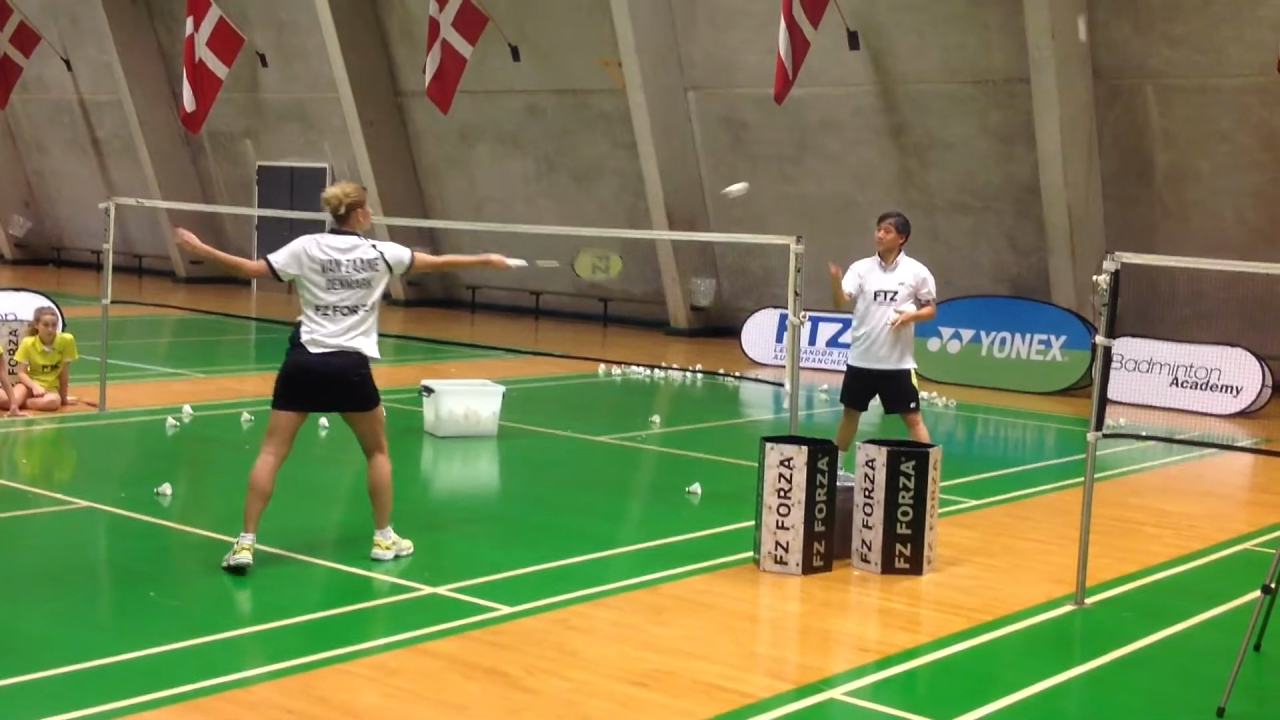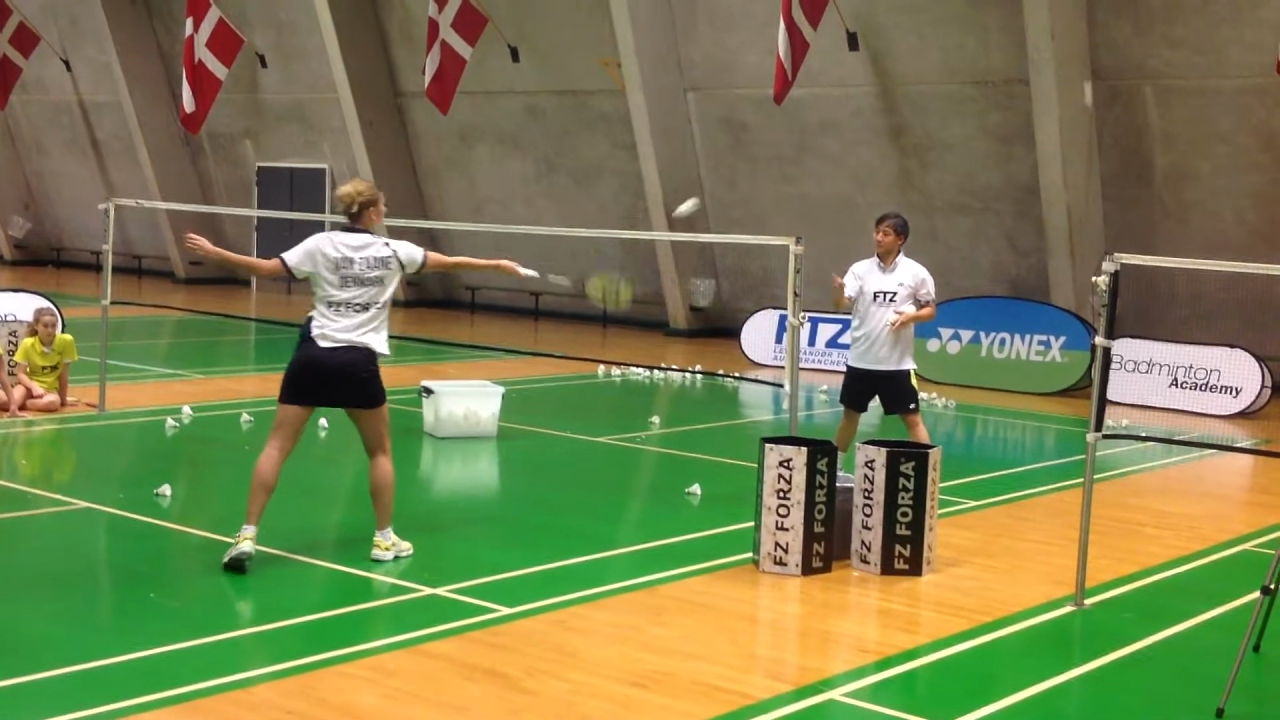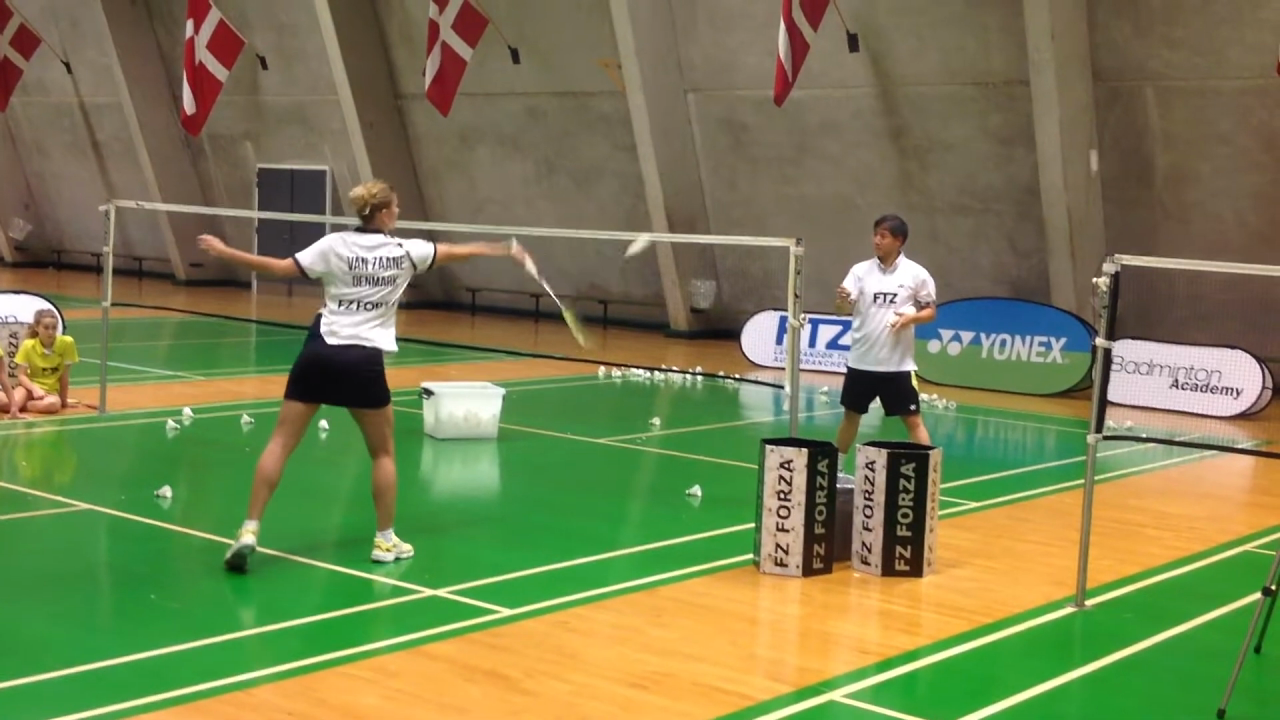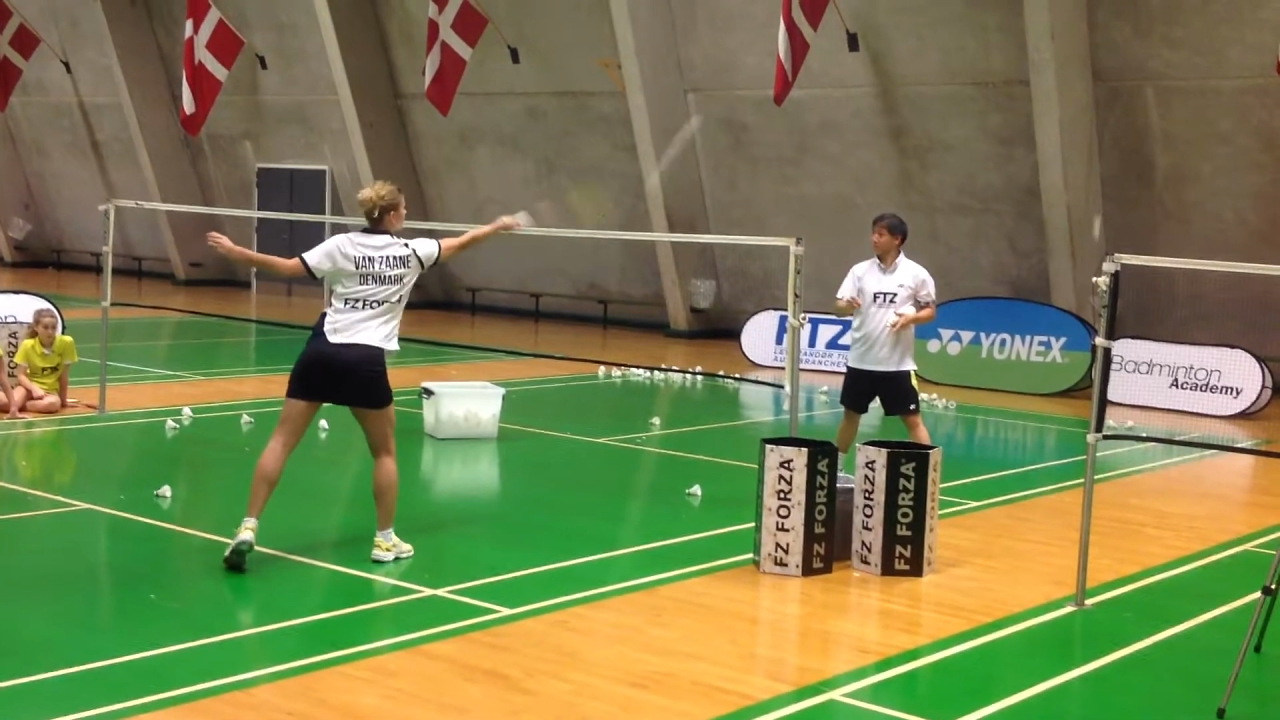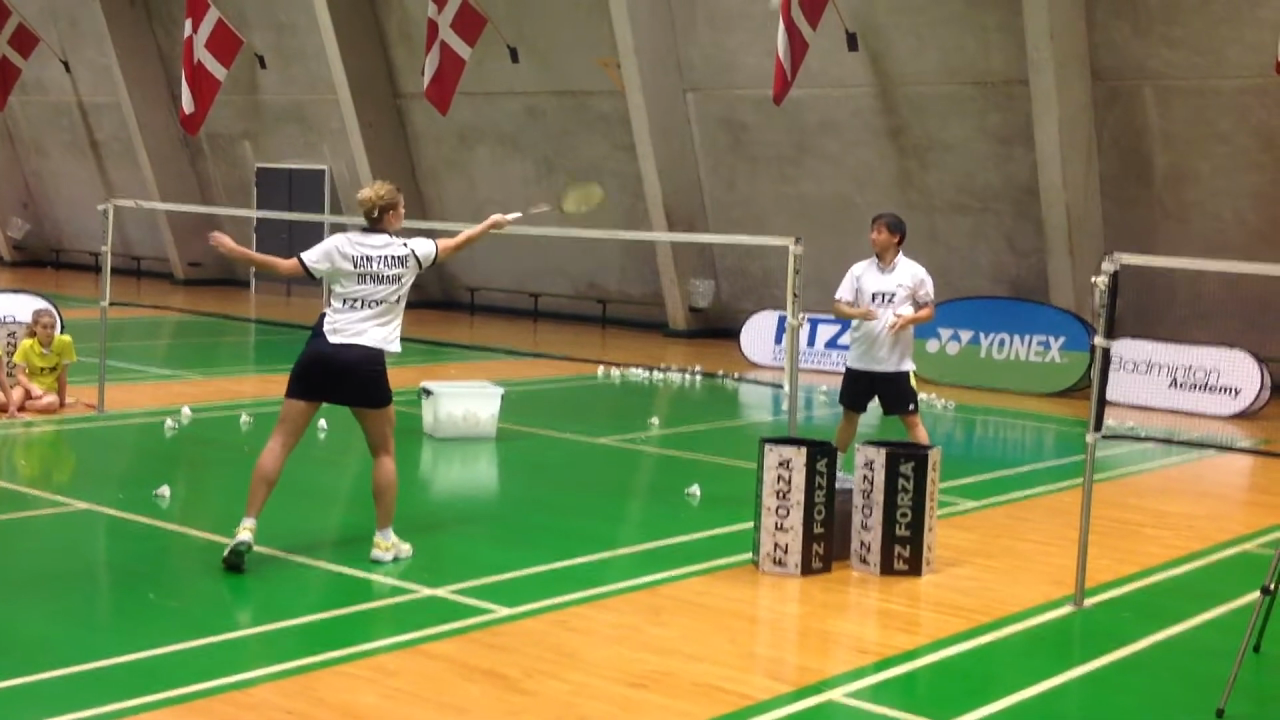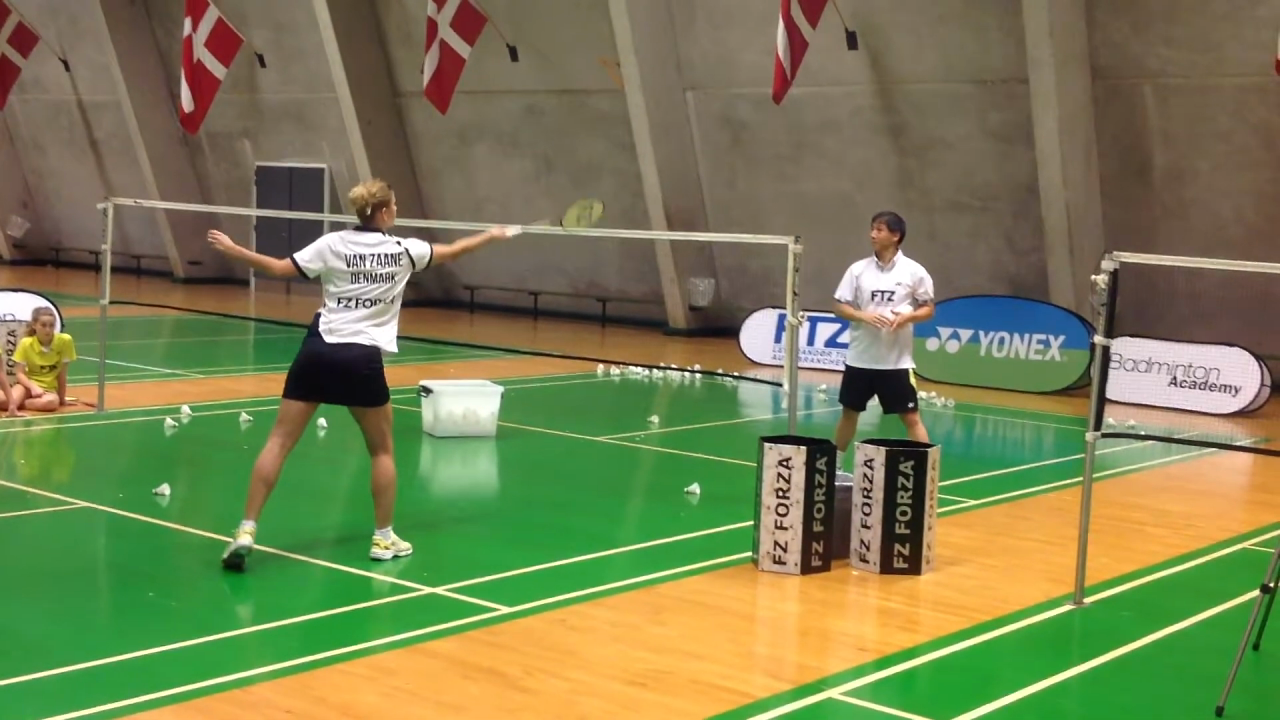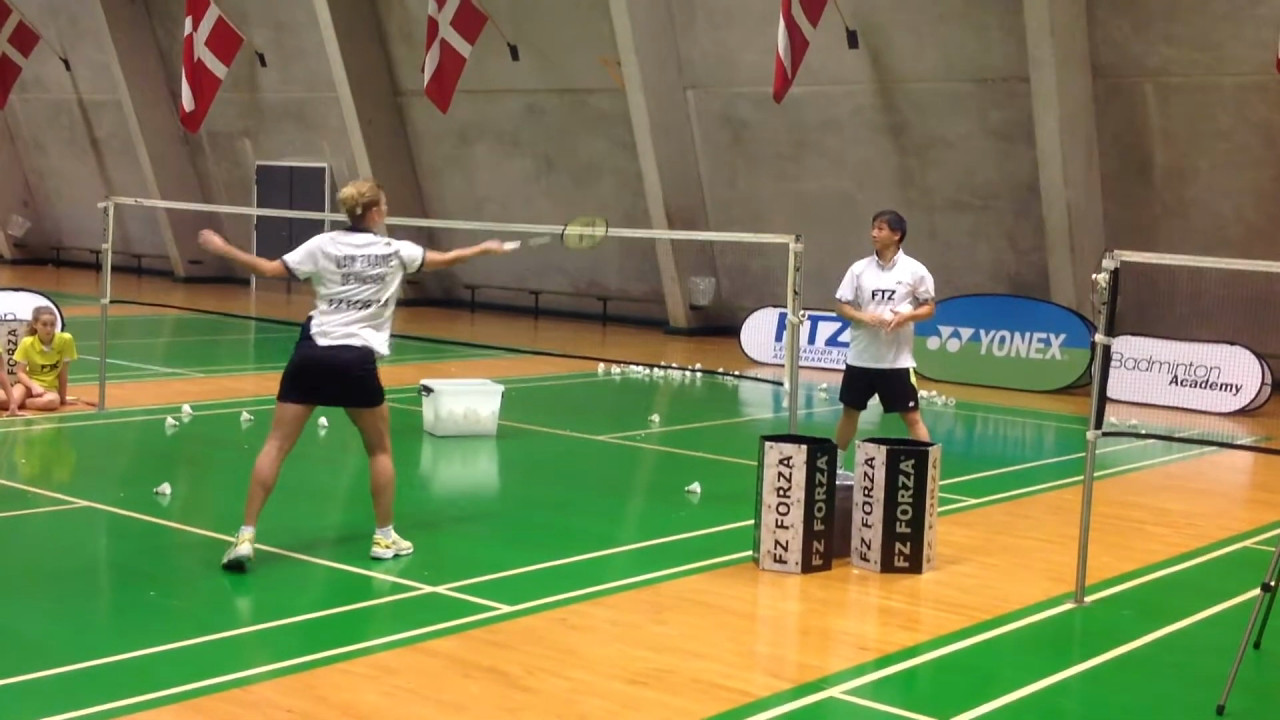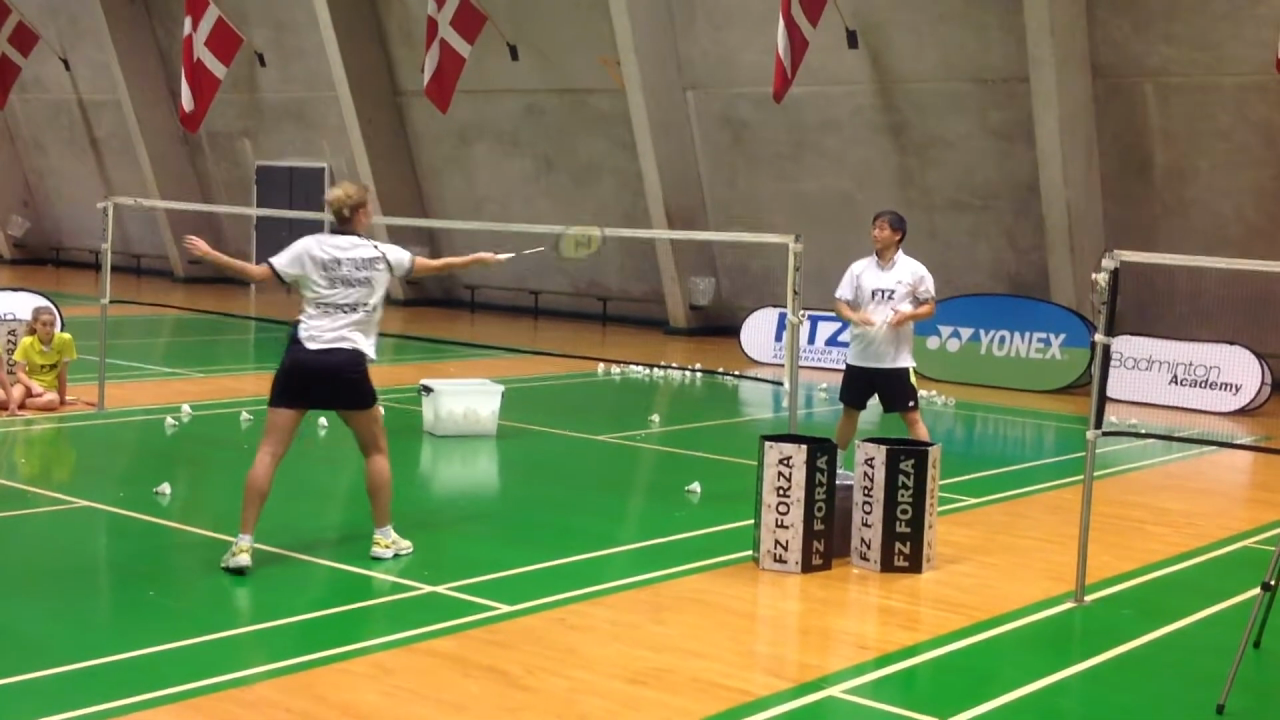
dt=0.1s
person 1, frame 1
left shoulder: (307, 247)
right shoulder: (380, 253)
left elbow: (252, 269)
right elbow: (438, 262)
left wrist: (203, 250)
right wrist: (486, 260)
left hip: (302, 362)
right hip: (348, 366)
left knee: (272, 453)
right knee: (377, 451)
left ankle: (244, 543)
right ankle: (384, 538)
person 1, frame 2
left shoulder: (321, 244)
right shoulder: (392, 252)
left elbow: (266, 269)
right elbow: (450, 262)
left wrist: (215, 252)
right wrist: (498, 264)
left hip: (311, 357)
right hip: (357, 362)
left knee: (276, 447)
right knee: (379, 452)
left ankle: (247, 536)
right ankle: (384, 539)
person 1, frame 3
left shoulder: (335, 244)
right shoulder: (405, 251)
left elbow: (280, 268)
right elbow: (457, 251)
left wrist: (227, 253)
right wrist: (504, 250)
left hip: (318, 355)
right hip: (363, 362)
left knee: (280, 443)
right knee: (382, 452)
left ankle: (249, 530)
right ankle: (385, 540)
person 1, frame 4
left shoulder: (342, 245)
right shoulder: (412, 251)
left elbow: (288, 268)
right elbow: (460, 241)
left wrist: (234, 251)
right wrist: (498, 226)
left hip: (321, 353)
right hip: (366, 361)
left knee: (281, 441)
right knee: (384, 452)
left ankle: (248, 528)
right ankle: (385, 540)
person 1, frame 5
left shoulder: (340, 245)
right shoulder: (409, 250)
left elbow: (286, 269)
right elbow: (455, 243)
left wrist: (235, 251)
right wrist: (490, 224)
left hip: (320, 353)
right hip: (365, 361)
left knee: (280, 442)
right knee: (383, 452)
left ankle: (247, 528)
right ankle: (384, 539)
person 1, frame 6
left shoulder: (333, 243)
right shoulder: (403, 250)
left elbow: (279, 269)
right elbow: (451, 251)
left wrist: (232, 249)
right wrist: (491, 235)
left hip: (317, 353)
right hip: (362, 360)
left knee: (278, 442)
right knee: (382, 450)
left ankle: (246, 531)
right ankle: (384, 538)
person 1, frame 7
left shoulder: (323, 244)
right shoulder: (394, 252)
left elbow: (270, 270)
right elbow: (445, 259)
left wrist: (224, 250)
right wrist: (486, 248)
left hip: (311, 356)
right hip: (357, 361)
left knee: (275, 446)
right knee: (379, 450)
left ankle: (245, 537)
right ankle: (385, 536)
person 1, frame 8
left shoulder: (309, 247)
right shoulder: (381, 255)
left elbow: (257, 274)
right elbow: (436, 266)
left wrist: (210, 254)
right wrist: (478, 257)
left hip: (301, 359)
right hip: (347, 364)
left knee: (269, 451)
right knee: (376, 450)
left ankle: (242, 545)
right ankle: (384, 536)
person 2, frame 1
left shoulder: (917, 272)
right shoulder: (861, 268)
left elbow: (931, 308)
right elbow: (841, 302)
left wrist: (912, 315)
right wrist: (836, 284)
left hip: (898, 362)
right hip: (861, 359)
left knee: (912, 418)
right knee: (850, 413)
right ankle: (836, 467)
person 2, frame 2
left shoulder: (916, 273)
right shoulder: (860, 269)
left elbow: (930, 309)
right elbow: (842, 305)
left wrist: (911, 316)
right wrist: (838, 291)
left hip: (898, 362)
right hip: (860, 360)
left knee: (912, 418)
right knee: (850, 414)
right ankle: (835, 468)
person 2, frame 3
left shoulder: (917, 274)
right shoulder: (860, 270)
left elbow: (931, 310)
right elbow: (842, 308)
left wrist: (911, 317)
right wrist: (844, 299)
left hip: (898, 364)
right hip: (861, 361)
left knee: (913, 420)
right knee: (851, 415)
right ankle: (836, 470)
person 2, frame 4
left shoulder: (916, 273)
right shoulder: (860, 270)
left elbow: (930, 310)
right elbow: (840, 308)
left wrist: (911, 317)
right wrist: (846, 304)
left hip: (898, 363)
right hip: (861, 361)
left knee: (912, 419)
right knee: (850, 415)
right ankle: (836, 469)
person 2, frame 5
left shoulder: (915, 273)
right shoulder: (858, 270)
left elbow: (929, 310)
right elbow: (838, 307)
left wrist: (910, 318)
right wrist: (857, 312)
left hip: (897, 364)
right hip: (860, 361)
left knee: (911, 419)
right knee: (849, 415)
right ankle: (835, 468)
person 2, frame 6
left shoulder: (914, 272)
right shoulder: (858, 269)
left elbow: (928, 309)
right elbow: (839, 306)
left wrist: (908, 316)
right wrist: (864, 316)
left hip: (897, 362)
right hip: (859, 359)
left knee: (911, 417)
right knee: (849, 413)
right ankle: (834, 467)
person 2, frame 7
left shoulder: (915, 270)
right shoulder: (859, 268)
left elbow: (929, 308)
right elbow: (842, 306)
left wrist: (908, 315)
right wrist: (864, 317)
left hip: (897, 360)
right hip: (860, 358)
left knee: (911, 416)
right knee: (850, 412)
right ankle: (835, 465)
person 2, frame 8
left shoulder: (915, 270)
right shoulder: (858, 268)
left elbow: (930, 307)
right elbow: (840, 304)
left wrist: (908, 314)
right wrist: (854, 317)
left hip: (897, 360)
right hip: (859, 358)
left knee: (911, 416)
right knee: (849, 412)
right ankle: (835, 465)
